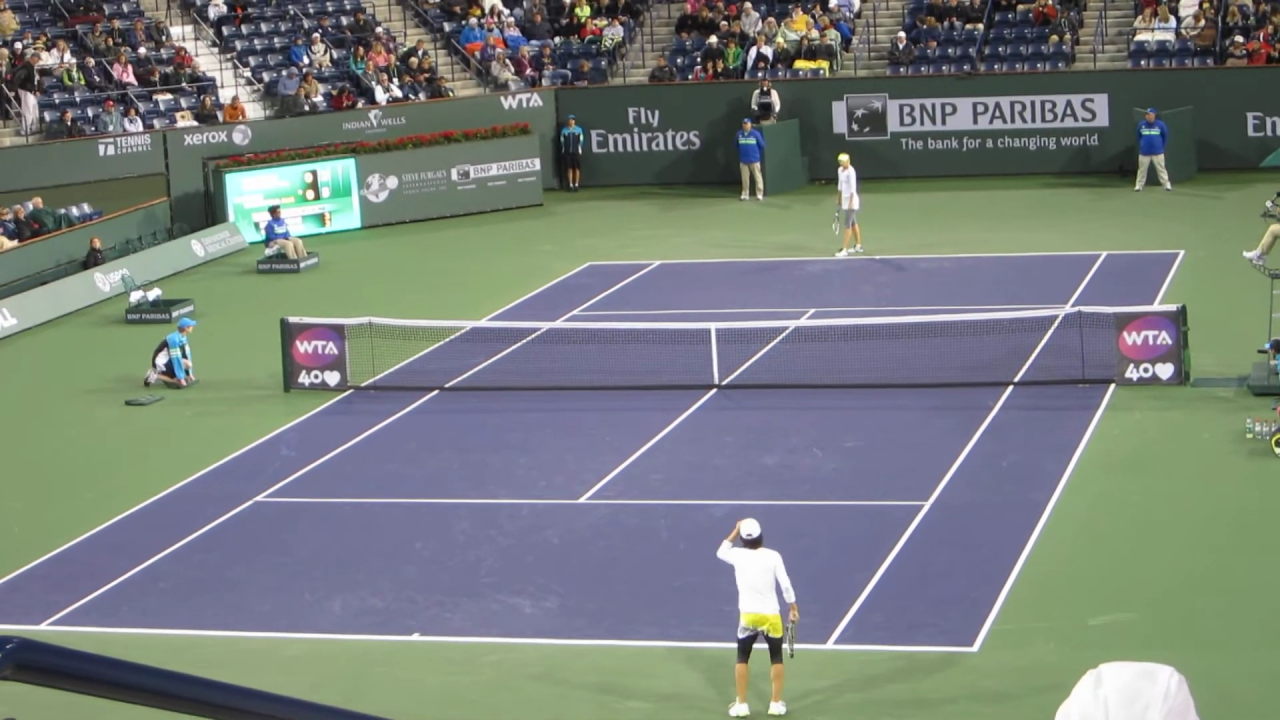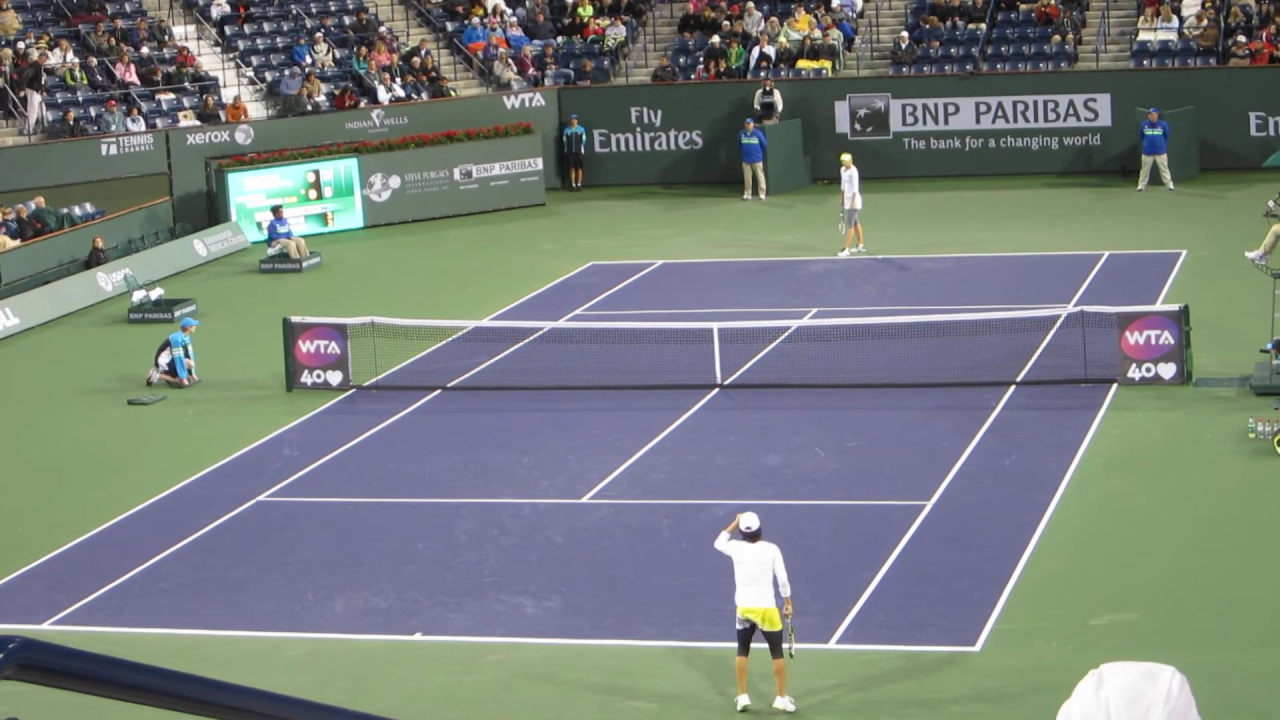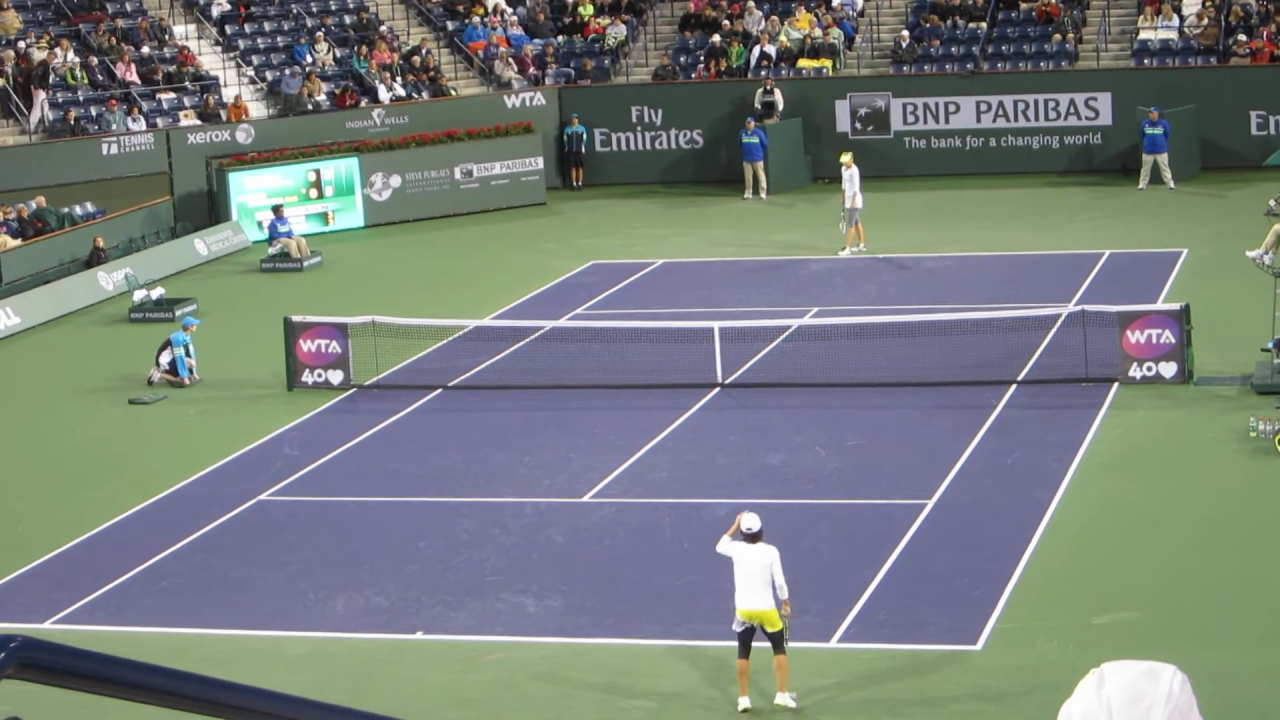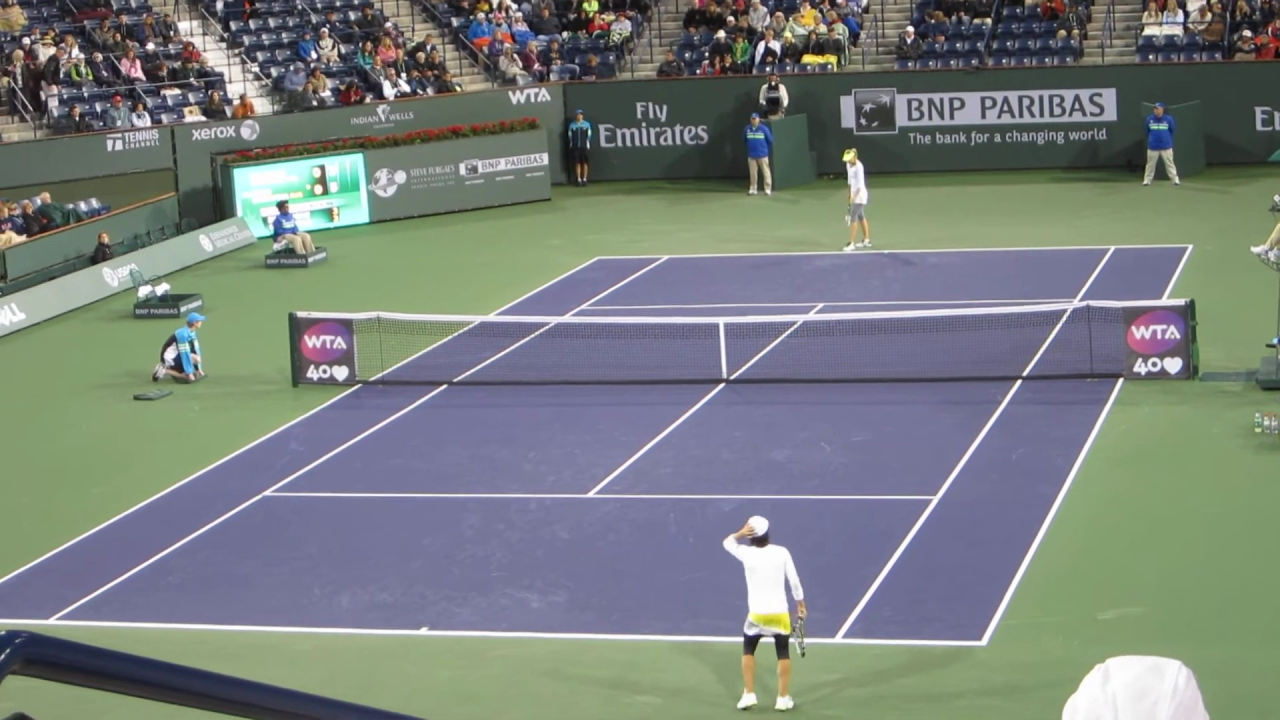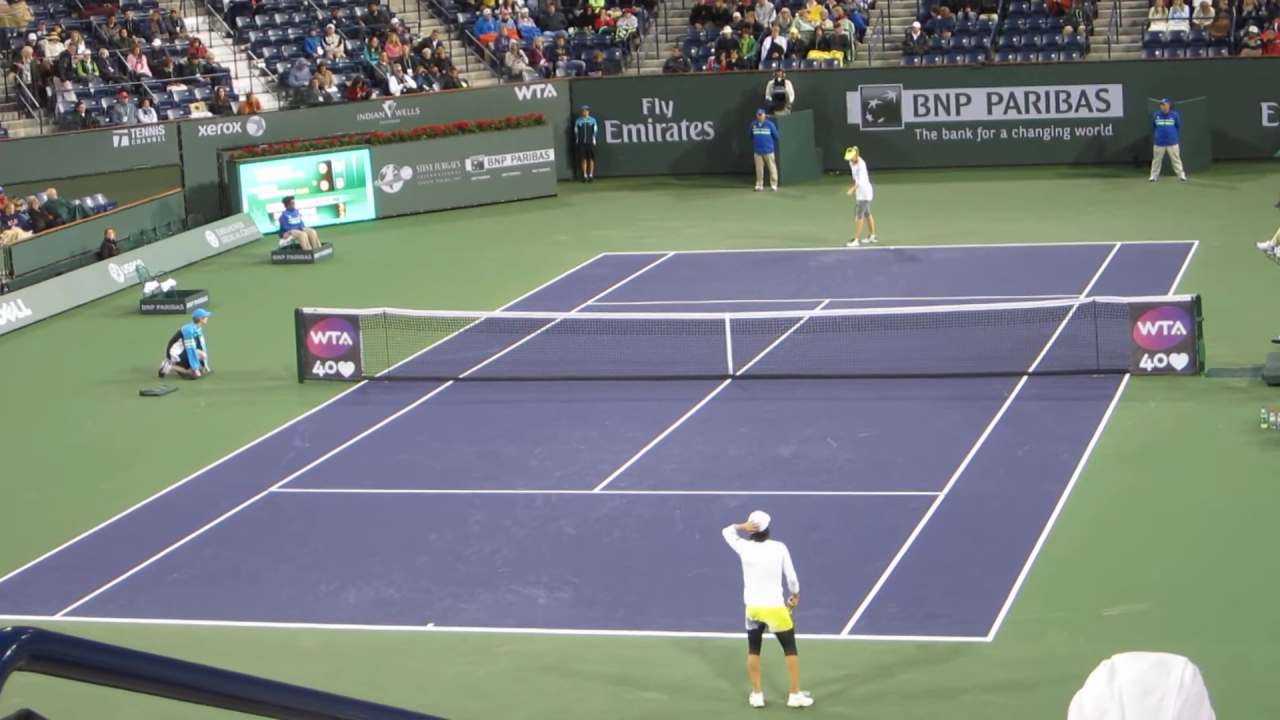
dt=0.3s
person 1, frame 1
left shoulder: (737, 555)
right shoulder: (773, 556)
left elbow: (720, 552)
right elbow: (785, 584)
left wrist: (736, 532)
right wrist: (793, 608)
left hip: (749, 616)
right hip: (771, 615)
left knee: (742, 658)
right knee: (776, 658)
left ankle: (741, 704)
right ankle: (776, 703)
person 1, frame 2
left shoulder: (736, 548)
right shoulder: (771, 549)
left elbow: (718, 543)
right elbow: (782, 579)
left wrist: (734, 524)
right wrist: (788, 602)
left hip: (744, 609)
right hip: (767, 609)
left knee: (742, 651)
right knee: (777, 652)
left ankle: (742, 696)
right ankle: (781, 697)
person 1, frame 3
left shoulder: (736, 549)
right shoulder: (771, 551)
left elbow: (719, 547)
right elbow: (779, 582)
left wrist: (735, 526)
right wrist: (786, 603)
left hip: (744, 610)
right hip: (767, 610)
left knee: (743, 653)
right knee: (779, 649)
left ankle: (743, 698)
right ankle: (782, 693)
person 1, frame 4
left shoulder: (746, 554)
right shoulder: (782, 553)
left elbow: (727, 542)
right elbow: (795, 582)
left wrist: (741, 533)
right wrist: (801, 605)
left hip: (757, 614)
right hip: (780, 613)
left knee: (748, 651)
right knee: (782, 654)
left ankle: (749, 694)
right ankle: (783, 698)
person 1, frame 5
left shoulder: (744, 548)
right shoulder: (780, 548)
left elbow: (727, 531)
right elbow: (791, 577)
left wrist: (743, 526)
right wrist: (795, 596)
left hip: (754, 609)
right hip: (776, 608)
left knee: (753, 650)
right knee: (790, 649)
left ankle: (757, 694)
right ankle: (796, 694)
